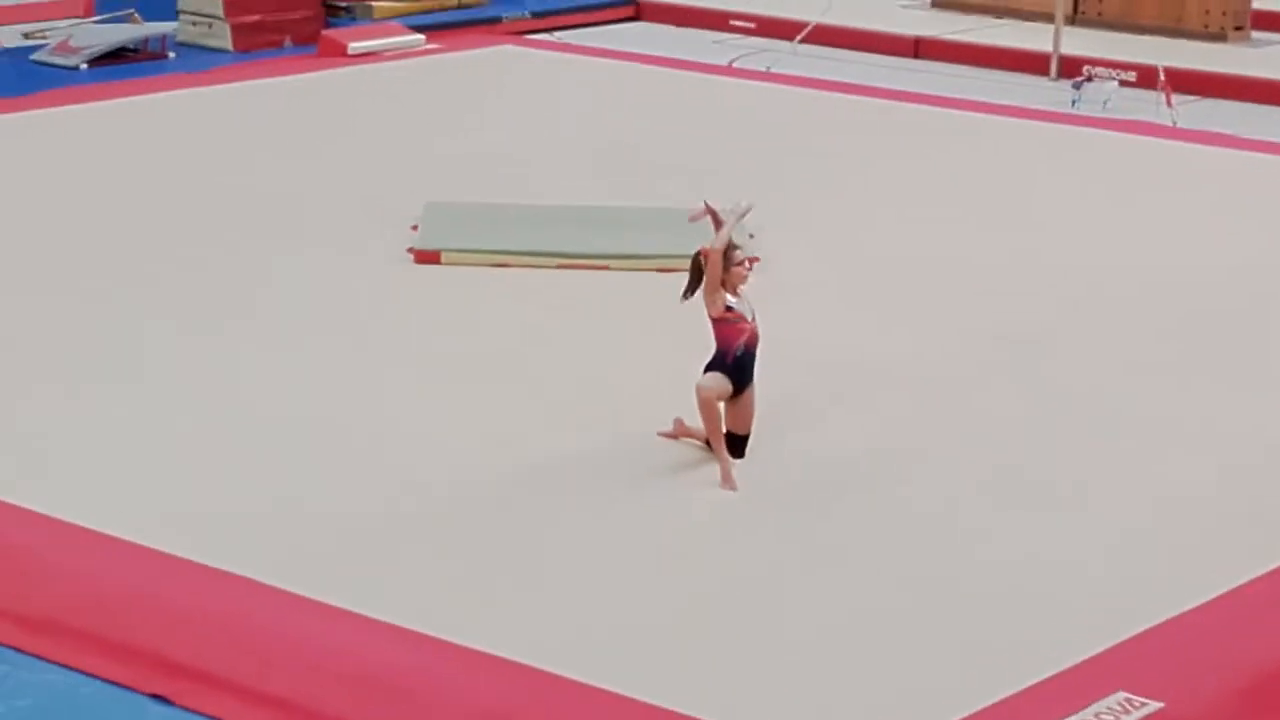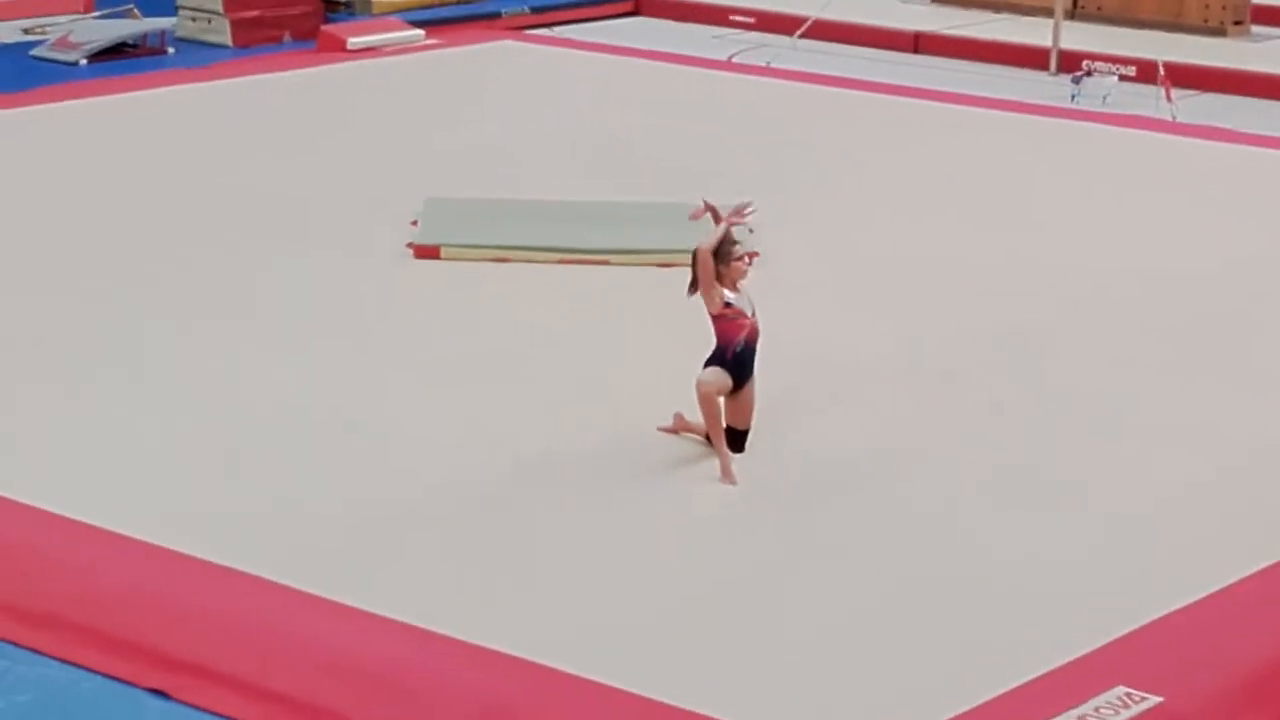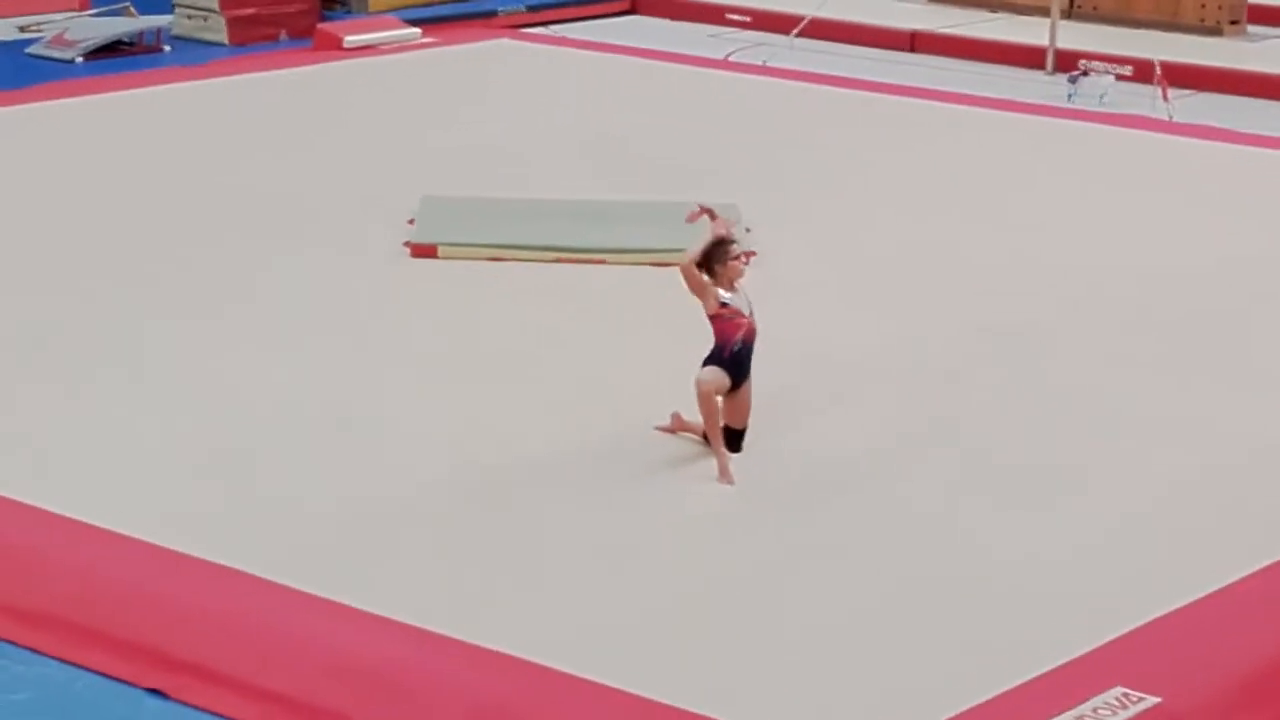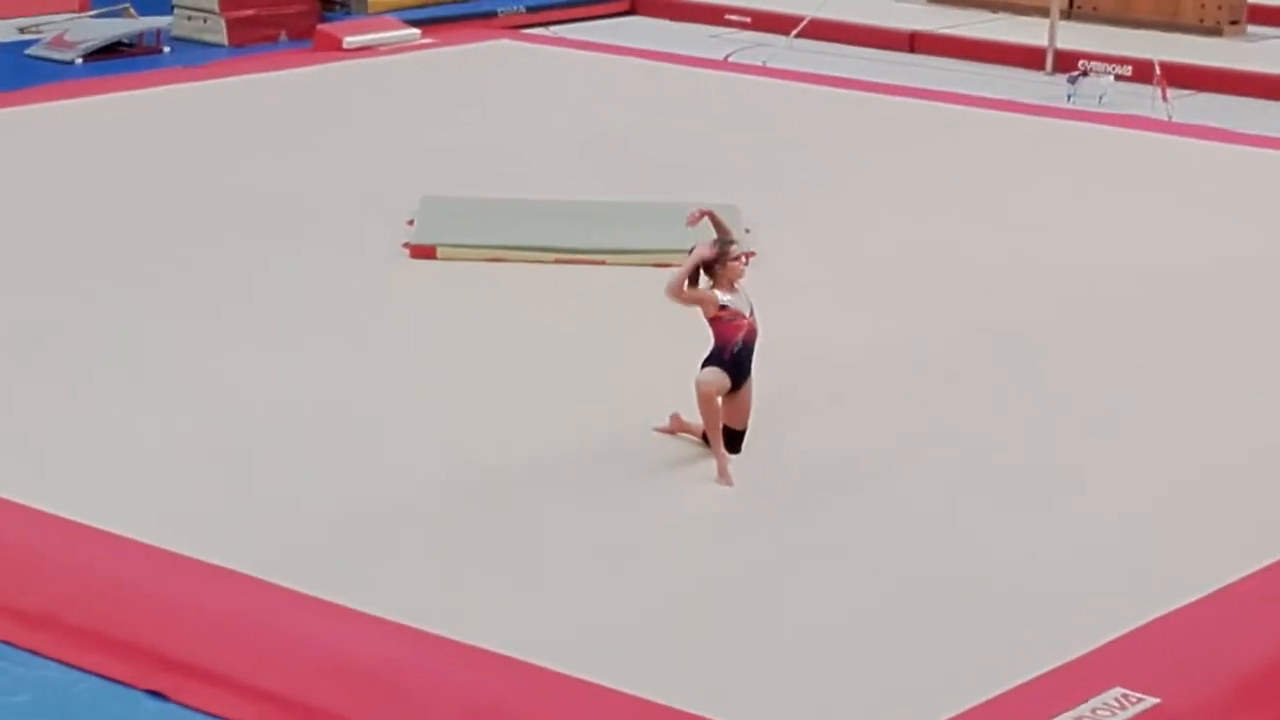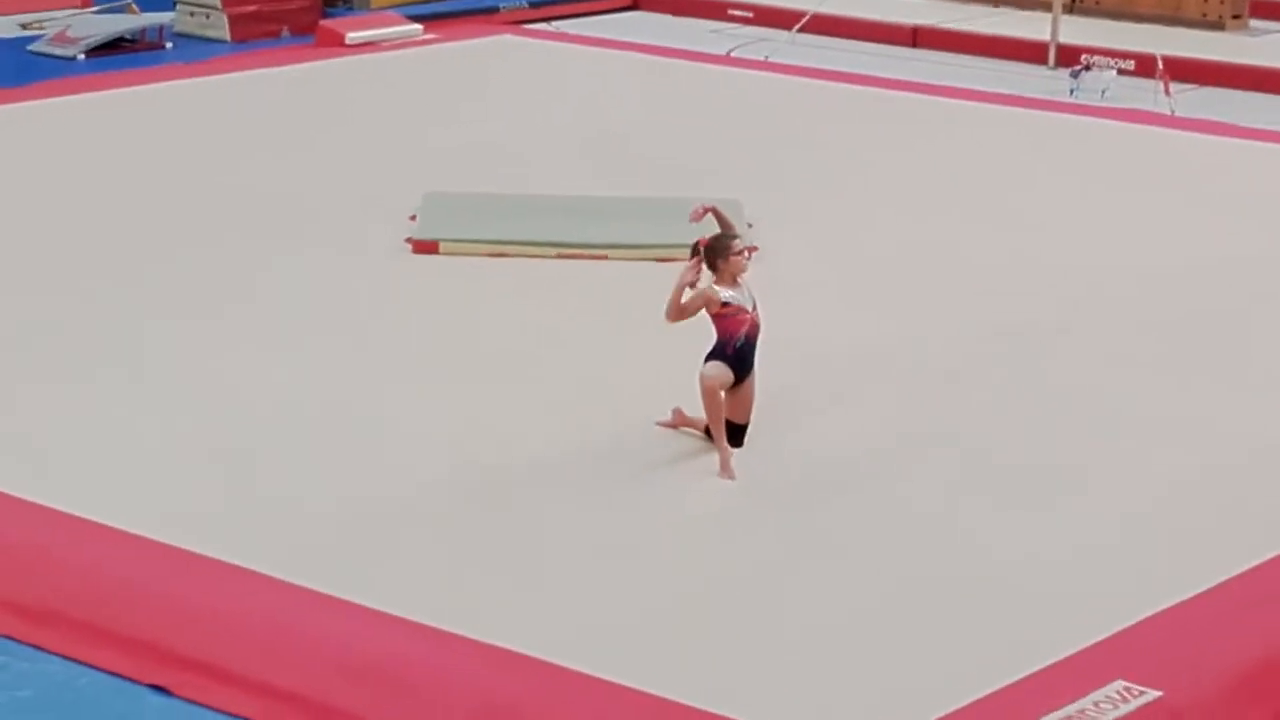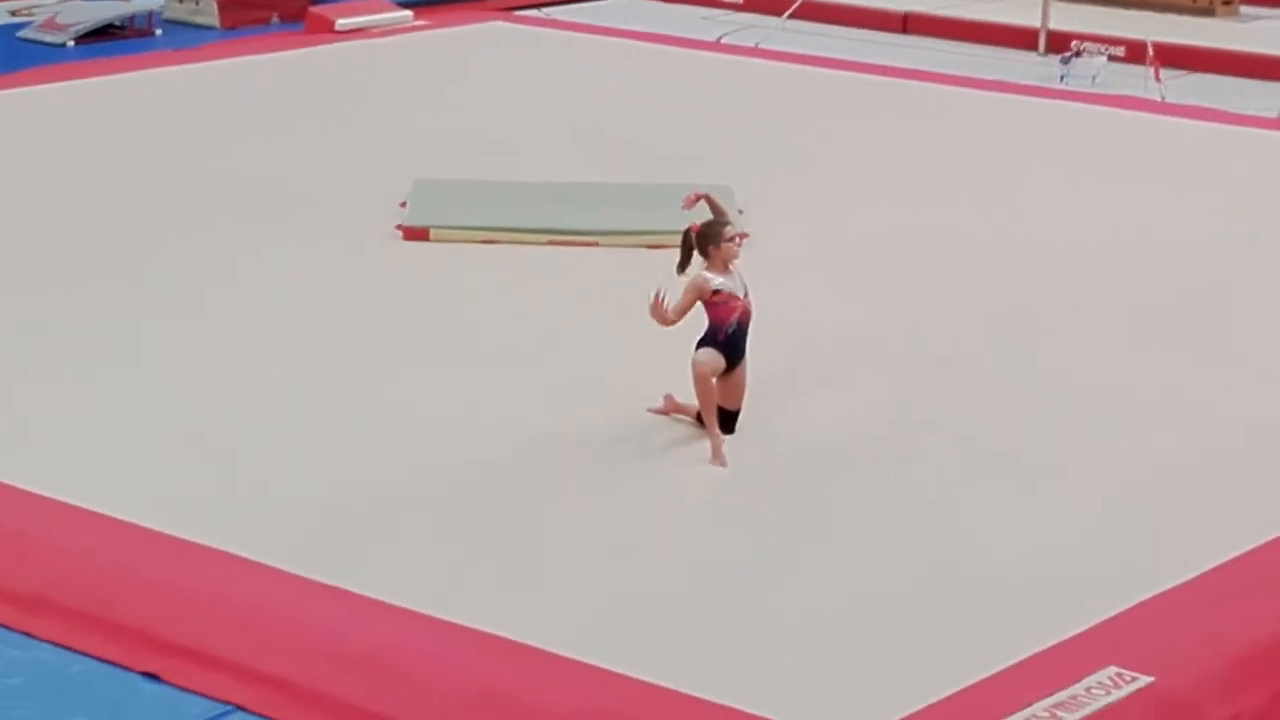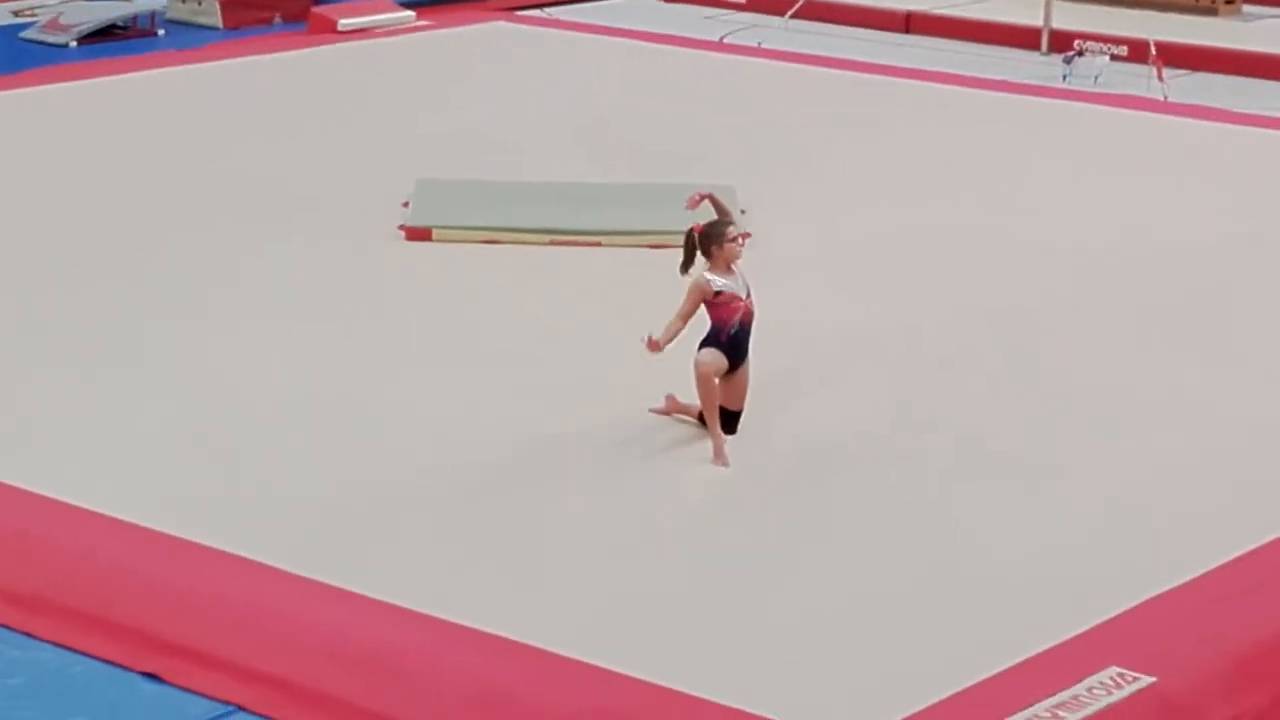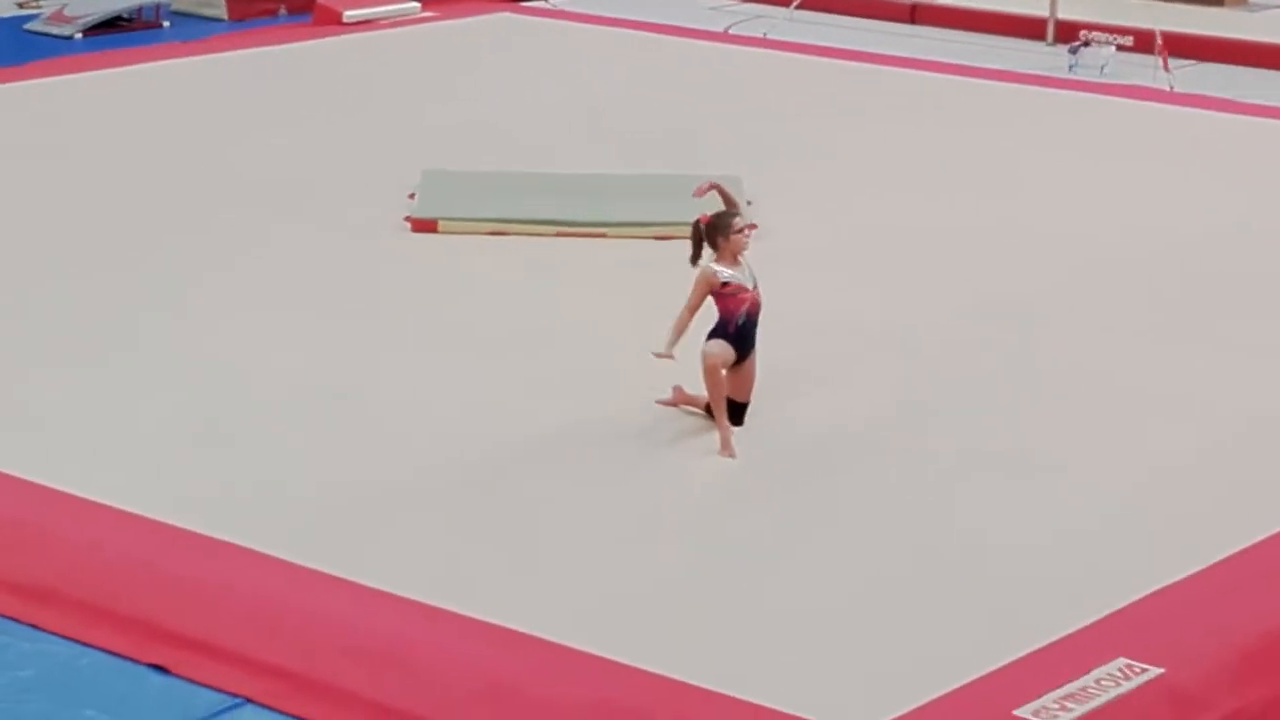
dt=0.1s
person 1, frame 1
left shoulder: (737, 291)
right shoulder: (716, 297)
left elbow: (727, 246)
right elbow: (714, 252)
left wrist: (715, 216)
right wrist: (731, 219)
left hip: (745, 373)
right hip: (722, 370)
left knee: (738, 447)
right knee: (705, 390)
left ankle: (685, 429)
right ankle: (723, 460)
person 1, frame 2
left shoulder: (738, 286)
right shoulder: (714, 293)
left elbow: (728, 238)
right elbow: (702, 253)
left wrist: (715, 212)
right wrist: (725, 223)
left hip: (745, 368)
right hip: (722, 365)
left knee: (737, 442)
right knee: (705, 385)
left ankle: (685, 424)
right ankle: (723, 456)
person 1, frame 3
left shoulder: (735, 284)
right shoulder: (710, 294)
left elbow: (725, 239)
right elbow: (686, 263)
left wrist: (711, 214)
right wrist: (711, 234)
left hip: (742, 367)
right hip: (720, 364)
left knee: (734, 441)
right knee: (704, 384)
left ankle: (682, 423)
right ankle: (720, 455)
person 1, frame 4
left shoulder: (736, 286)
right shoulder: (709, 297)
left elbow: (728, 242)
right elbow: (673, 291)
left wrist: (711, 215)
right wrist: (696, 258)
left hip: (743, 368)
right hip: (720, 365)
left knee: (734, 443)
right knee: (705, 384)
left ankle: (682, 424)
right ankle: (720, 456)
person 1, frame 5
left shoulder: (739, 281)
right shoulder: (711, 294)
left elbow: (731, 236)
right elbow: (673, 315)
left wrist: (714, 211)
right wrist: (682, 283)
left hip: (746, 362)
right hip: (723, 359)
left knee: (736, 436)
right knee: (709, 378)
left ankle: (684, 419)
right ankle: (723, 451)
person 1, frame 6
left shoulder: (730, 267)
right shoulder: (702, 281)
left elbow: (724, 222)
right elbow: (673, 317)
left wrist: (706, 197)
right wrist: (658, 314)
left hip: (737, 349)
right hip: (715, 345)
left knee: (727, 422)
right knee: (701, 365)
left ankle: (676, 406)
right ankle: (715, 438)
person 1, frame 7
left shoulder: (733, 267)
right shoulder: (704, 282)
left elbow: (728, 221)
right elbow: (680, 320)
left wrist: (710, 197)
right wrist: (661, 342)
left hip: (740, 350)
right hip: (717, 346)
left knee: (730, 423)
right knee: (704, 366)
left ankle: (677, 406)
right ankle: (717, 438)
person 1, frame 8
left shoulder: (740, 259)
right shoulder: (710, 273)
left elbow: (736, 213)
right elbow: (688, 312)
left wrist: (720, 190)
right wrist: (670, 347)
left hip: (747, 341)
right hip: (725, 337)
left knee: (736, 415)
right knee: (712, 358)
left ankle: (684, 396)
right ankle: (723, 429)
